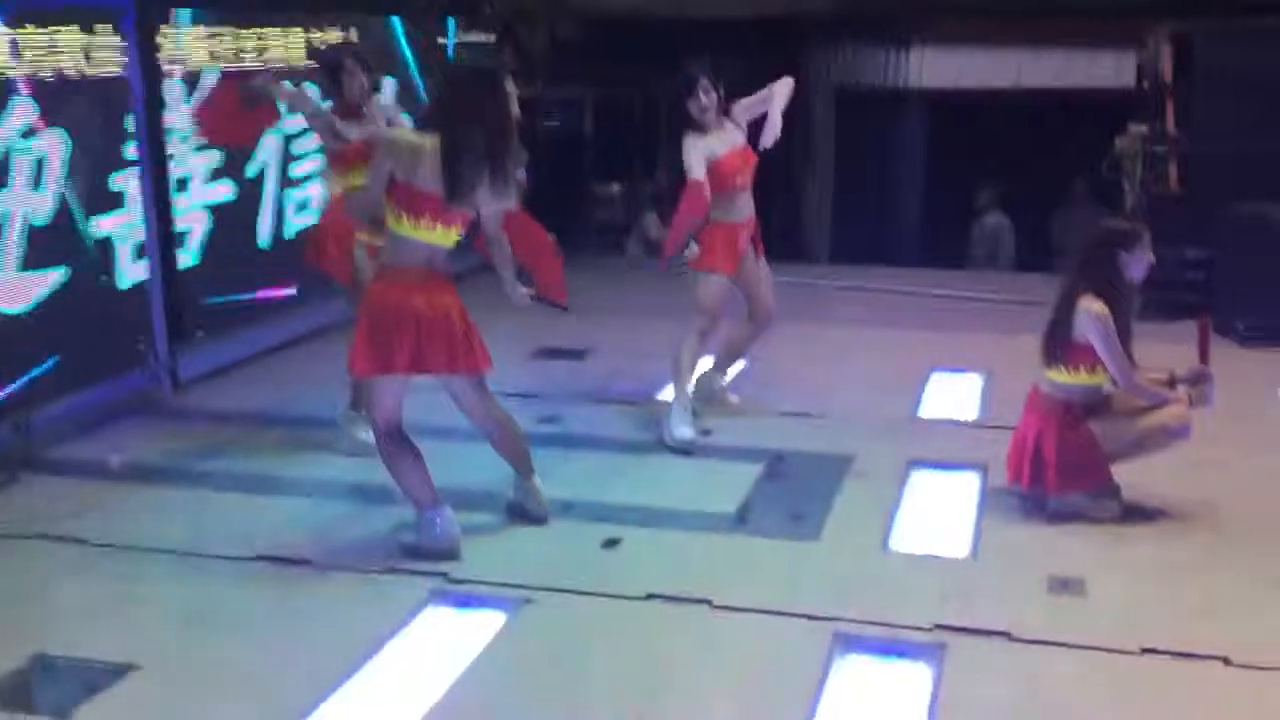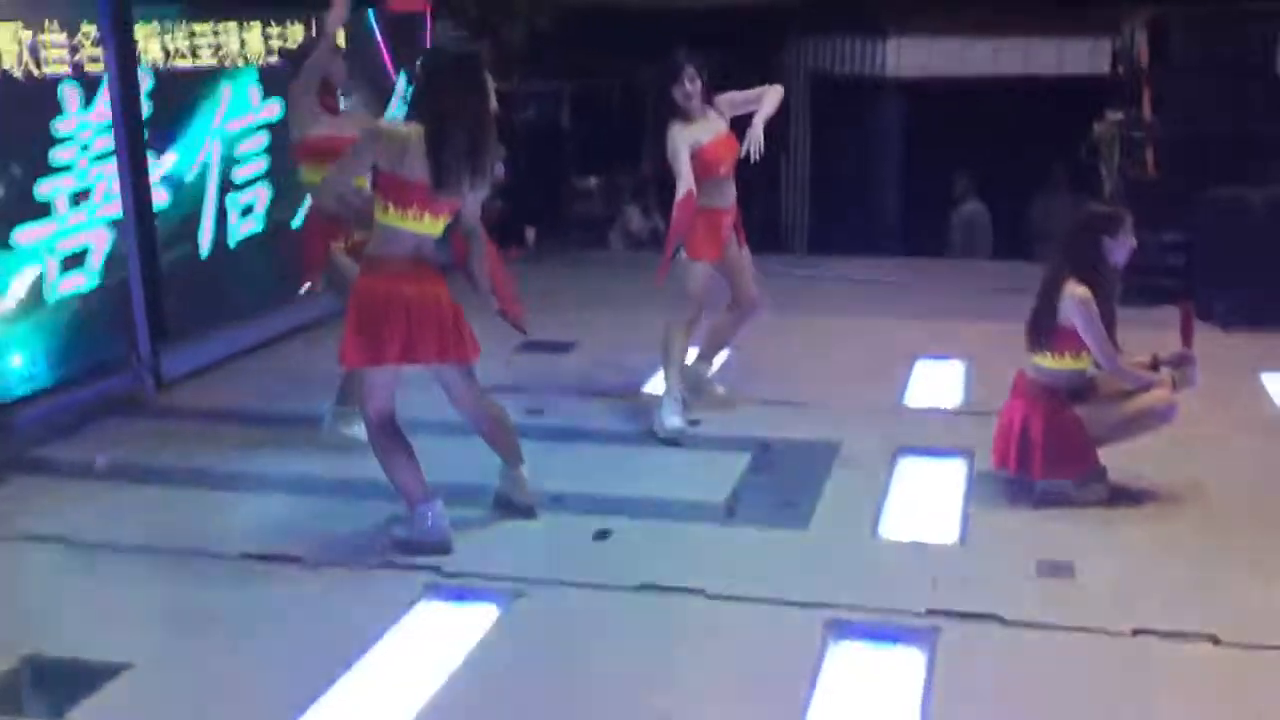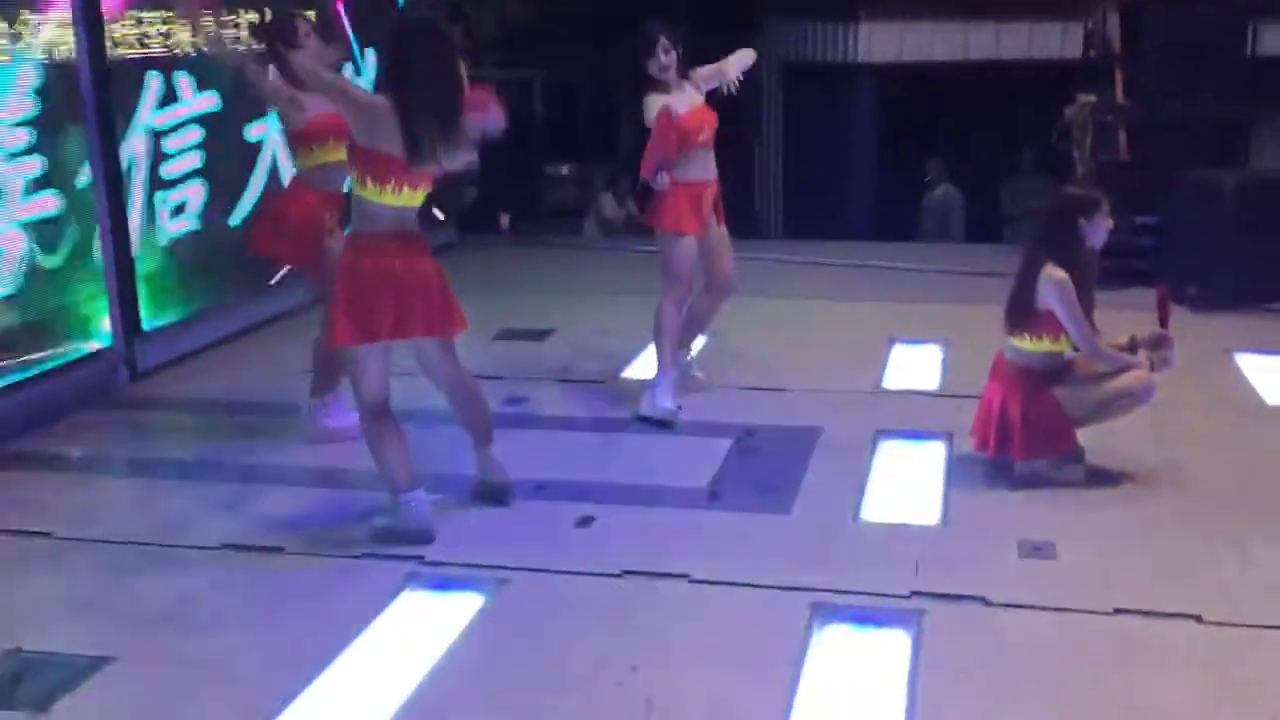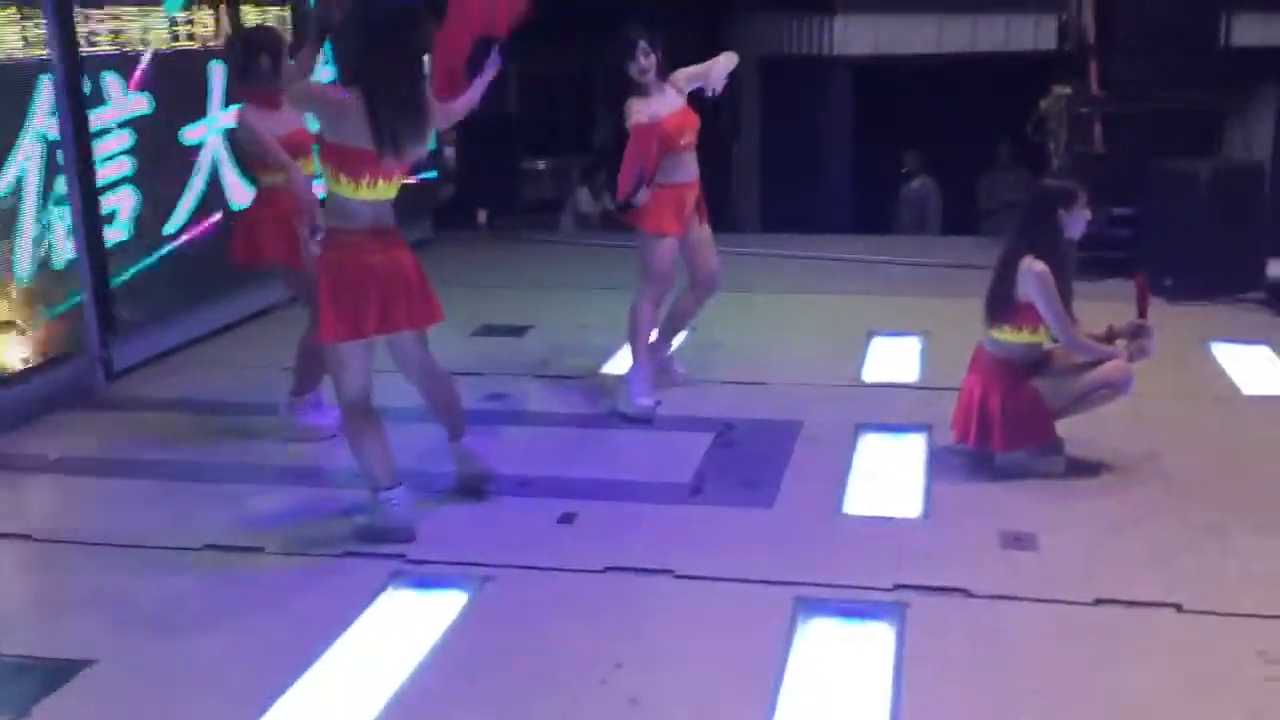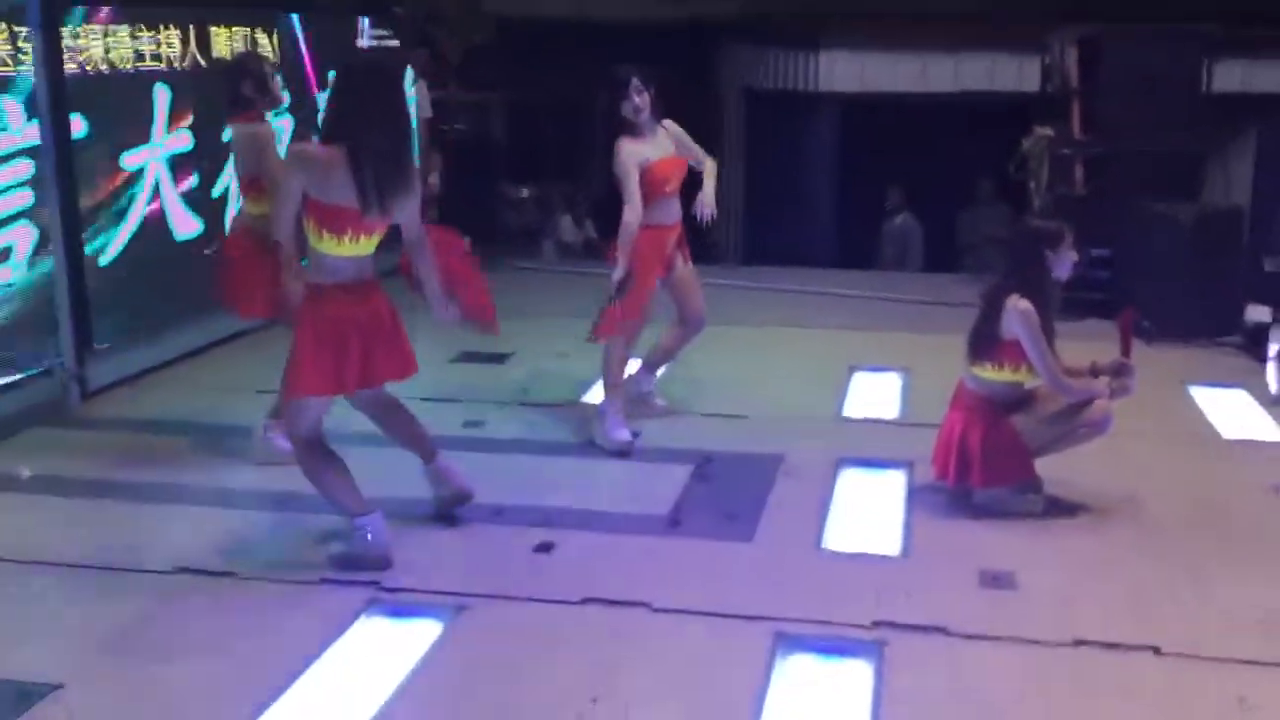
dt=0.3s
person 1, frame 1
left shoulder: (400, 147)
right shoulder: (489, 173)
left elbow: (362, 208)
right elbow: (496, 239)
right wrist: (514, 288)
left hip: (391, 299)
right hip: (441, 302)
left knee: (386, 424)
right knee: (480, 404)
left ankle: (437, 523)
right ankle: (530, 490)
person 1, frame 2
left shoulder: (385, 137)
right shoulder: (472, 161)
left elbow: (329, 194)
right elbow: (473, 232)
right wrist: (488, 292)
left hip: (381, 288)
right hip: (430, 289)
left knee: (379, 416)
right knee: (469, 394)
left ankle: (428, 517)
right ankle: (517, 482)
person 1, frame 3
left shoulder: (366, 108)
right shoulder: (451, 121)
left elbow: (298, 62)
right elbow: (472, 141)
left hip: (366, 264)
right hip: (416, 262)
left knee: (372, 398)
right knee: (449, 372)
left ankle: (411, 507)
right ankle: (491, 468)
person 1, frame 4
left shoulder: (334, 103)
right shoulder: (420, 112)
left elbow: (291, 91)
right elbow: (461, 105)
right wrist: (489, 71)
left hip: (347, 259)
right hip: (393, 255)
left knee: (353, 394)
right knee: (420, 365)
left ankle: (393, 506)
right ankle: (468, 459)
person 1, frame 5
left shoulder: (308, 160)
right shoulder: (403, 174)
left elbow: (282, 233)
right elbow: (418, 244)
right wrist: (439, 302)
left hip: (324, 312)
right hip: (371, 308)
left knee: (303, 433)
right knee: (373, 400)
left ankle: (369, 532)
right ankle: (443, 475)
person 2, frame 1
left shoulder: (384, 111)
right shoulder: (328, 118)
right elbow: (299, 100)
right wrist: (269, 89)
right hip: (351, 226)
left ankle: (363, 408)
right ankle: (357, 414)
person 2, frame 2
left shoulder: (357, 118)
right shoulder: (302, 107)
right elbow: (315, 61)
left hip: (359, 225)
right hip: (329, 231)
left ankle: (351, 403)
right ankle: (343, 413)
person 2, frame 3
right shoulder: (286, 95)
right elbow: (248, 69)
right wrist: (219, 40)
left hip: (326, 206)
right hip: (306, 209)
left ankle: (328, 395)
right ankle: (322, 407)
person 2, frame 4
left shoulder: (287, 100)
right shoulder: (250, 119)
right elbow: (287, 170)
right wrist: (312, 214)
left hip: (299, 216)
right hip: (281, 219)
left ankle: (306, 396)
right ankle: (299, 407)
person 2, frame 5
left shoulder: (251, 130)
right shoulder: (257, 135)
left hip: (262, 244)
right hip: (259, 249)
left ankle: (282, 421)
right ankle: (273, 431)
person 3, frame 1
left shoulder: (737, 117)
right shoulder: (694, 143)
left elbow: (785, 84)
right elbow: (697, 186)
left wrist: (775, 115)
right wrist: (690, 231)
left hip: (746, 233)
right hip: (717, 236)
left knee: (763, 312)
right knee: (705, 320)
left ankle: (713, 378)
right ankle: (679, 410)
person 3, frame 2
left shoulder: (721, 107)
right shoulder: (678, 132)
left elbow: (775, 91)
right elbow: (685, 182)
left wrist: (758, 123)
right wrist: (678, 233)
left hip: (729, 220)
right hip: (702, 224)
left knee: (747, 300)
right knee: (689, 309)
left ankle: (698, 369)
right ankle: (671, 400)
person 3, frame 3
left shoulder: (697, 81)
right shoulder: (655, 103)
left elbow: (749, 55)
right elbow: (660, 144)
left wrist: (735, 61)
right wrist: (657, 172)
left hip: (709, 196)
right hip: (679, 199)
left knee: (722, 282)
right knee: (677, 289)
left ankle: (680, 354)
right ankle: (663, 384)
person 3, frame 4
left shoulder: (678, 83)
right shoulder: (636, 107)
left elbow: (730, 58)
right elbow: (641, 154)
left wrist: (719, 69)
right wrist: (638, 186)
left hip: (691, 197)
right hip: (662, 201)
left knee: (707, 279)
right knee: (655, 287)
left ankle: (660, 349)
right ankle: (638, 380)
person 3, frame 5
left shoulder: (670, 131)
right shoulder: (627, 149)
left elbow: (706, 162)
right elbow: (633, 208)
left wrist: (708, 191)
right wrist: (621, 263)
left hip: (674, 237)
right hip: (645, 240)
left knee: (695, 316)
right knee: (627, 322)
left ankle: (640, 379)
right ankle: (611, 413)
person 4, frame 1
left shoulder: (1095, 300)
right shoulder: (1093, 310)
left elbow: (1122, 376)
right elbow: (1128, 384)
left wrist: (1174, 380)
right wrist: (1185, 398)
left hip: (1070, 413)
right hip: (1060, 426)
right knee: (1177, 420)
left ankle: (1085, 471)
right ankle: (1075, 487)
person 4, frame 2
left shoulder: (1076, 285)
right shoulder: (1078, 295)
left elbow: (1106, 361)
right elbow: (1113, 368)
left wrist: (1157, 363)
right wrist: (1169, 381)
left hip: (1056, 397)
right hip: (1046, 410)
right knee: (1163, 403)
left ankle: (1069, 455)
right ankle: (1061, 471)
person 4, frame 3
left shoulder: (1050, 268)
right shoulder: (1056, 278)
left elbow: (1085, 343)
right elbow: (1092, 351)
left wrist: (1134, 344)
right wrist: (1146, 362)
left hip: (1032, 380)
right hip: (1025, 393)
left knee: (1127, 368)
right knee: (1141, 384)
left ankle: (1049, 436)
right ankle: (1040, 454)
person 4, frame 4
left shoulder: (1029, 260)
right shoulder: (1035, 270)
left elbow: (1063, 334)
right elbow: (1071, 343)
left wrist: (1113, 334)
right wrist: (1122, 351)
left hip: (1011, 372)
right hip: (1005, 385)
left knee: (1106, 358)
right knee: (1119, 374)
left ankle: (1027, 428)
right ankle: (1020, 445)
person 4, frame 5
left shoulder: (1015, 298)
right shoulder: (1021, 309)
left elbow: (1051, 369)
right elbow: (1057, 383)
left wrist: (1097, 370)
right wrist: (1106, 388)
left hip: (990, 410)
right hip: (983, 423)
left knee: (1087, 398)
right knee: (1098, 413)
left ankle: (1010, 466)
right ankle: (998, 484)
